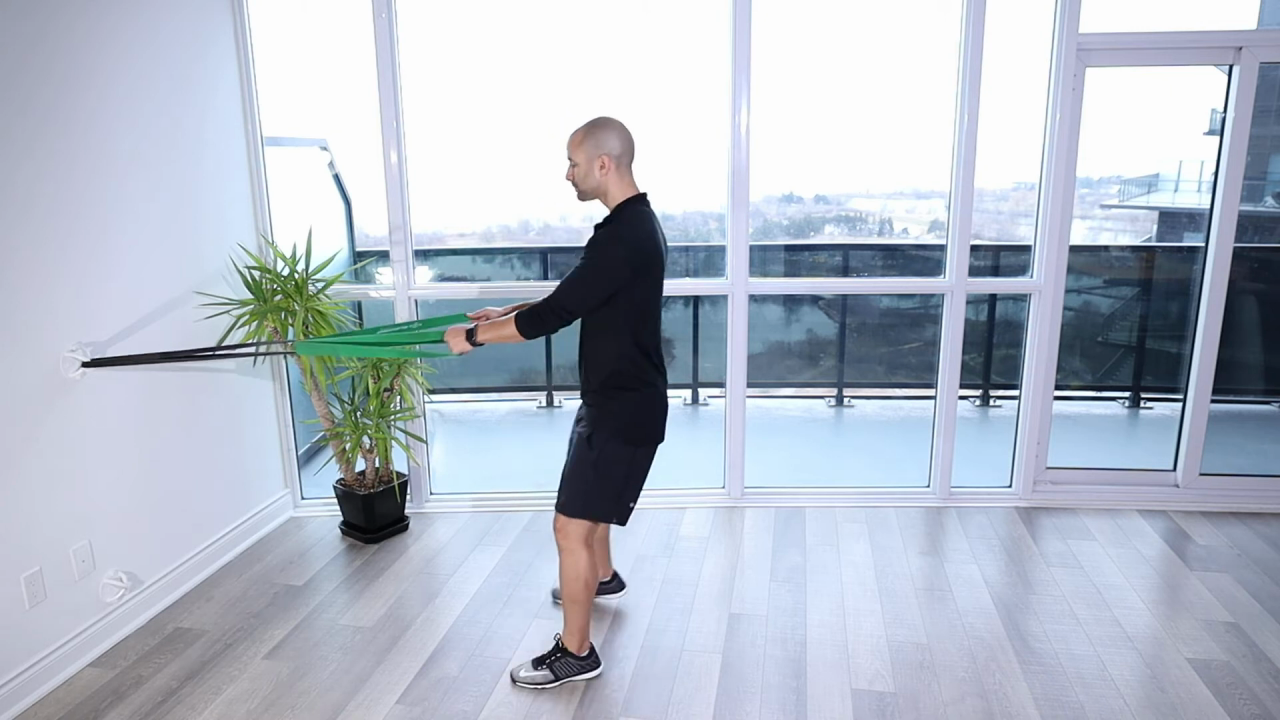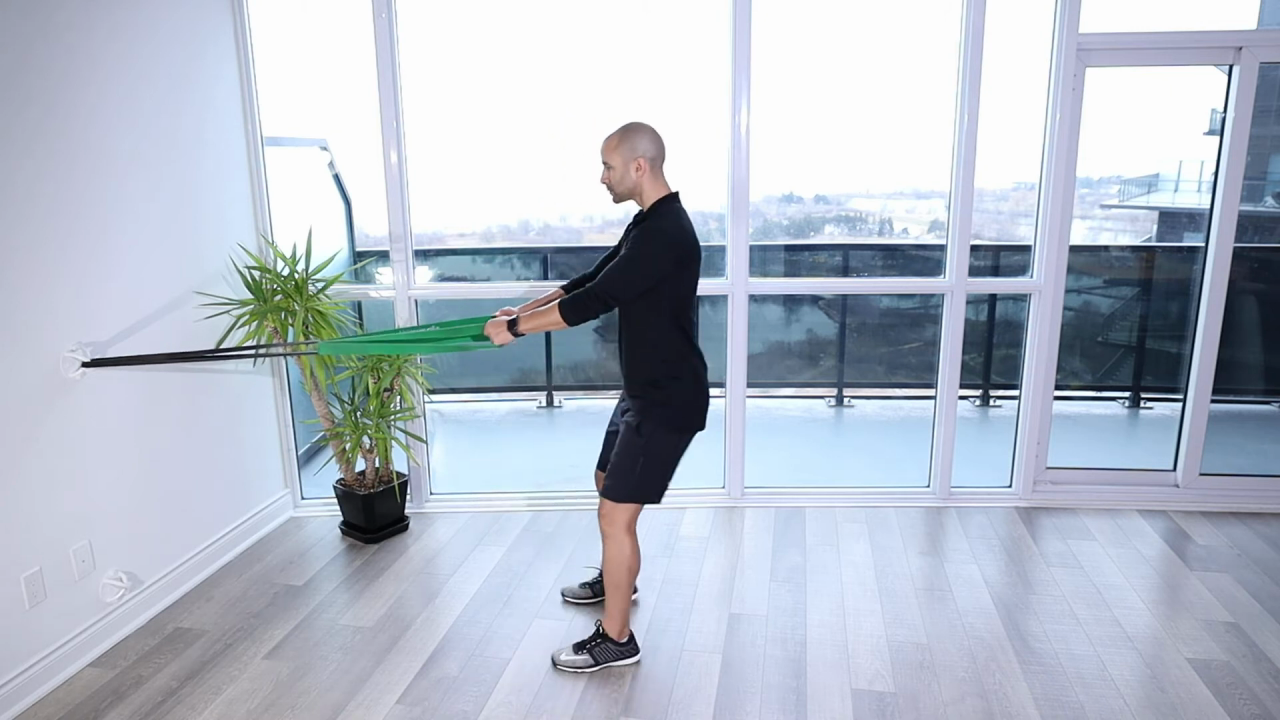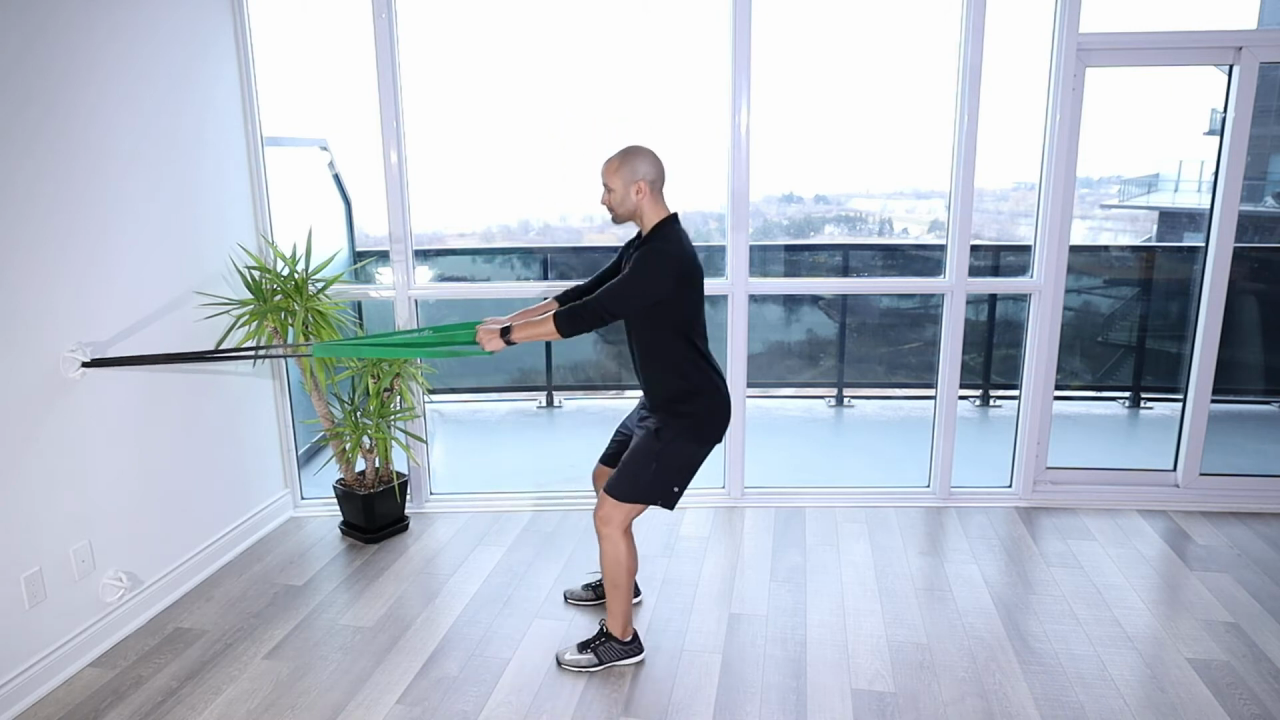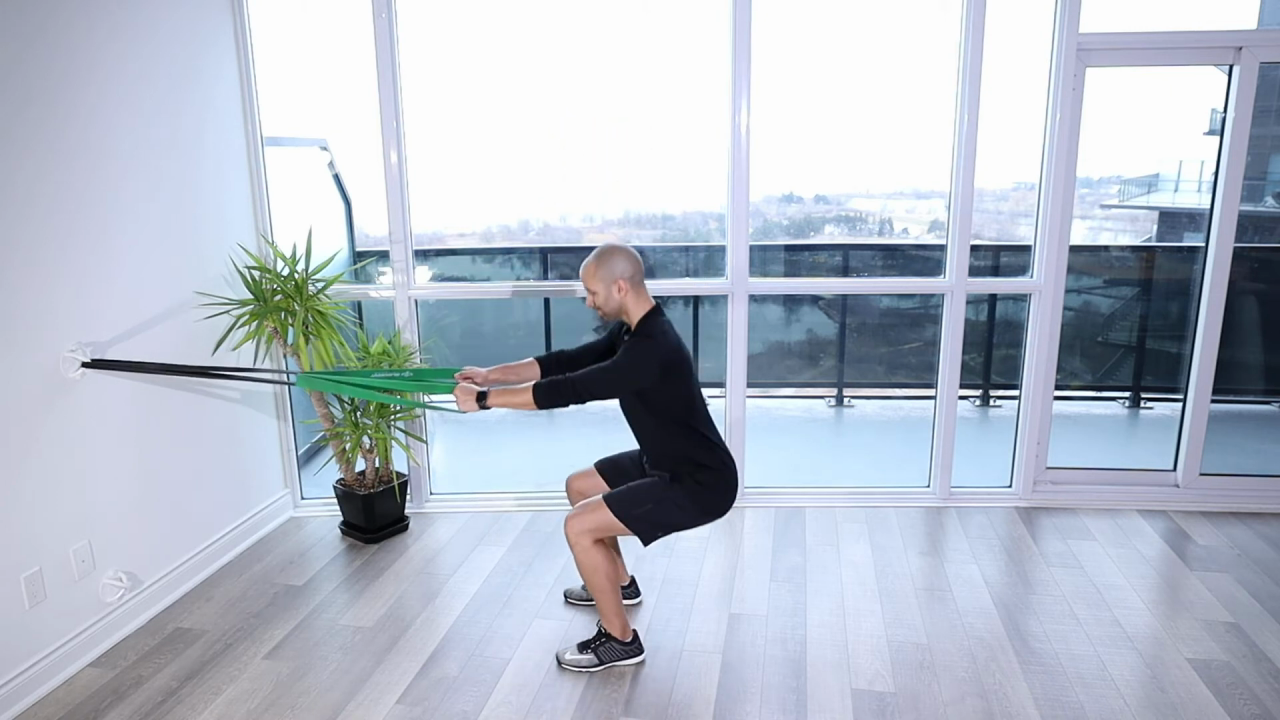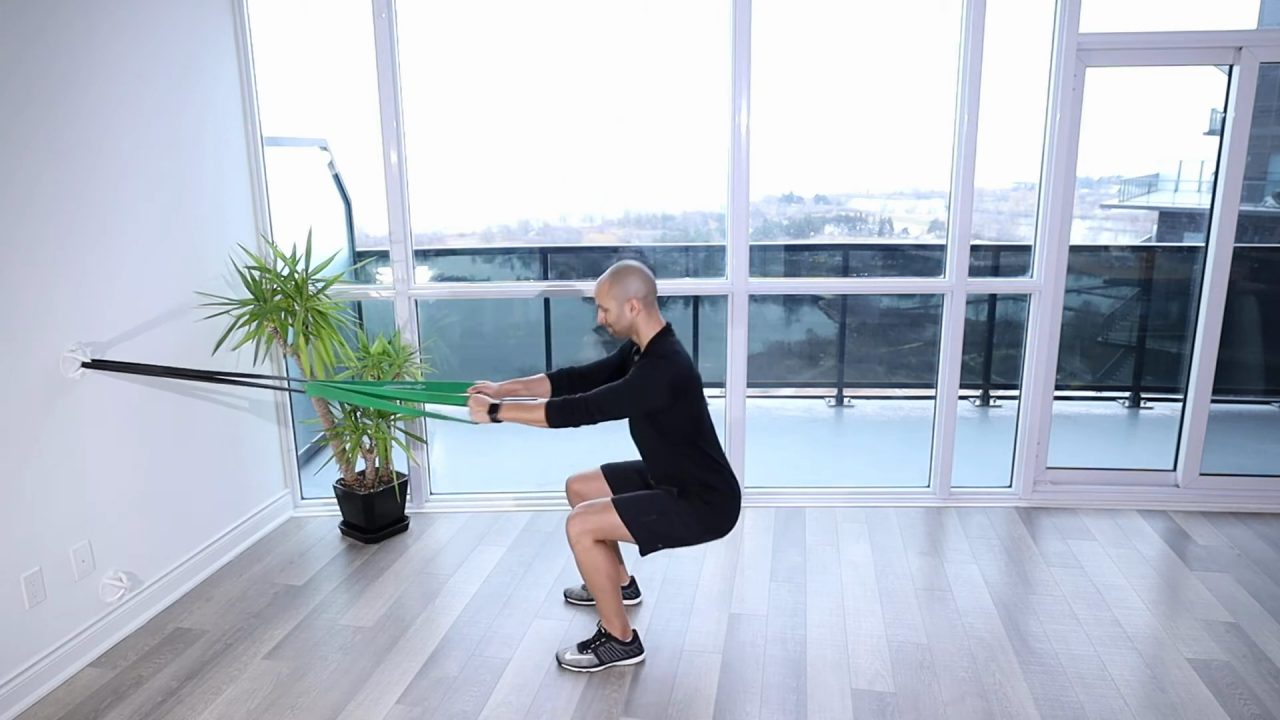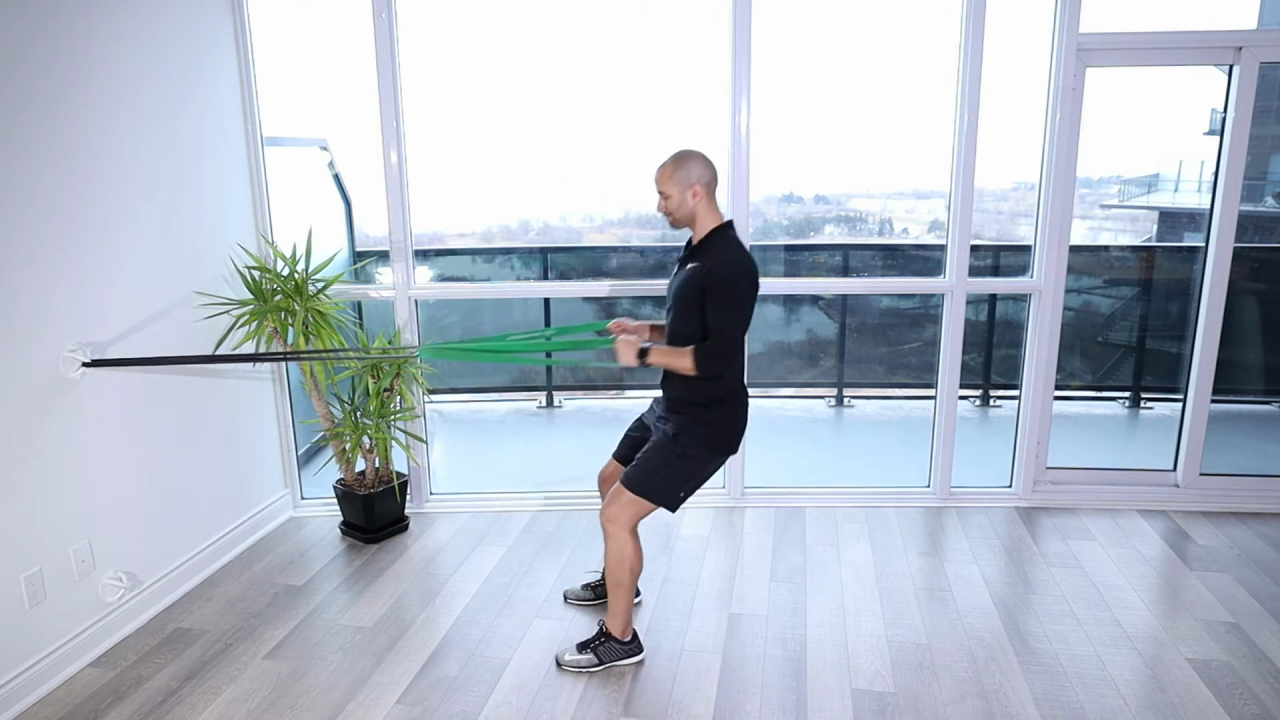
dt=0.5s
person 1, frame 1
left shoulder: (623, 238)
right shoulder: (631, 225)
left elbow: (557, 313)
right elbow: (571, 296)
left wrist: (475, 336)
right wrist: (502, 313)
left hip: (624, 409)
right hip: (610, 398)
left knee: (571, 526)
right knee: (582, 506)
left ankle: (576, 652)
right ankle: (603, 577)
person 1, frame 2
left shoulder: (667, 233)
right shoulder: (645, 225)
left elbow: (596, 301)
right elbow: (591, 281)
left wrist: (516, 329)
right wrist: (521, 311)
left hip: (669, 401)
right hip: (643, 391)
left knee: (616, 514)
right knee: (608, 484)
left ankle: (615, 639)
right ankle: (616, 580)
person 1, frame 3
left shoulder: (666, 255)
right shoulder: (644, 245)
left elbow: (594, 313)
right elbow: (587, 293)
left wrist: (510, 335)
right wrist: (514, 320)
left hip: (689, 413)
right hip: (663, 402)
left knee: (612, 515)
right knee: (605, 480)
left ankle: (619, 638)
right ankle: (620, 582)
person 1, frame 4
left shoulder: (652, 350)
right shoulder: (635, 332)
left elbow: (570, 390)
right elbow: (568, 362)
left wrist: (485, 399)
right wrist: (492, 374)
left hip: (700, 486)
right hip: (672, 466)
left knee: (579, 525)
right knee: (579, 486)
left ankle: (619, 640)
right ankle: (620, 581)
person 1, frame 5
left shoulder: (663, 371)
right shoulder: (644, 351)
left elbow: (582, 411)
right elbow: (578, 380)
left wrist: (496, 412)
right wrist: (502, 388)
left hip: (704, 505)
right hip: (675, 481)
left knee: (582, 526)
right knee: (579, 488)
left ankle: (619, 639)
right ankle: (620, 583)
person 1, frame 6
left shoulder: (729, 264)
right shoulder: (697, 251)
left elbow: (720, 357)
left wrist: (645, 355)
right wrist: (644, 329)
left hip: (706, 423)
right hip: (673, 408)
left knee: (619, 513)
right knee: (610, 484)
left ankle: (618, 638)
right ankle: (616, 580)
